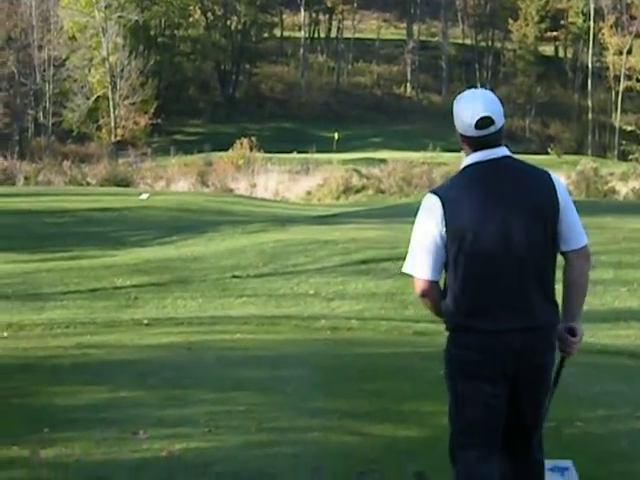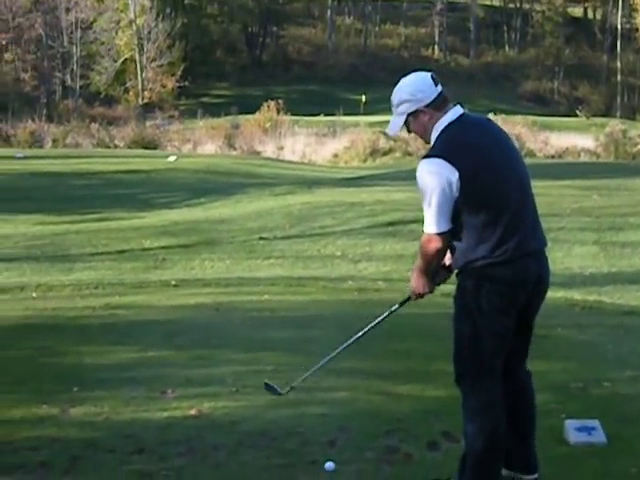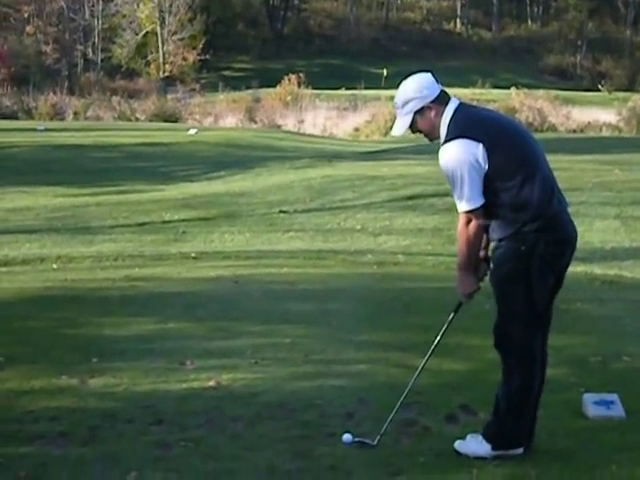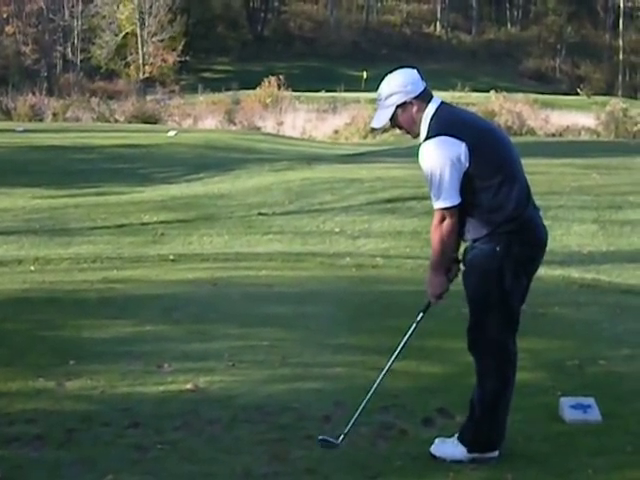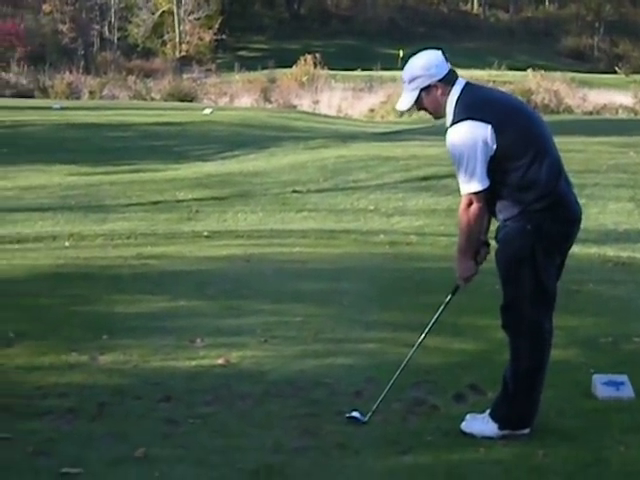
dt=1s
person 1, frame 1
left shoulder: (443, 200)
right shoulder: (548, 184)
left elbow: (424, 287)
right elbow: (579, 258)
right wrist: (569, 320)
left hip: (475, 345)
right hip: (537, 340)
right knee: (525, 446)
person 1, frame 2
left shoulder: (437, 162)
right shoulder: (488, 128)
left elbow: (434, 239)
left wrist: (422, 275)
right wrist: (455, 253)
left hip: (491, 278)
right hip: (533, 266)
left knee: (480, 380)
right knee: (513, 368)
person 1, frame 3
left shoulder: (456, 146)
right shoulder: (479, 119)
left elbow: (471, 219)
left wrist: (465, 271)
right wrist: (484, 251)
left hip: (530, 241)
right hip: (553, 232)
left knee: (515, 340)
right knee: (526, 337)
left ankle: (506, 437)
right ankle: (516, 430)
person 1, frame 4
left shoulder: (437, 143)
right shoulder: (456, 122)
left elbow: (446, 218)
left wrist: (437, 271)
right wrist: (452, 259)
left hip: (503, 244)
right hip: (516, 235)
left knee: (489, 341)
right knee: (492, 339)
left ankle: (481, 441)
right ankle: (484, 431)
person 1, frame 5
left shoulder: (464, 126)
right shoulder: (484, 100)
left elbow: (474, 201)
left wrist: (464, 254)
right wrist: (481, 239)
left hip: (536, 221)
right hip: (551, 212)
left knee: (524, 319)
right knee: (530, 317)
left ankle: (513, 418)
right ankle: (516, 408)
